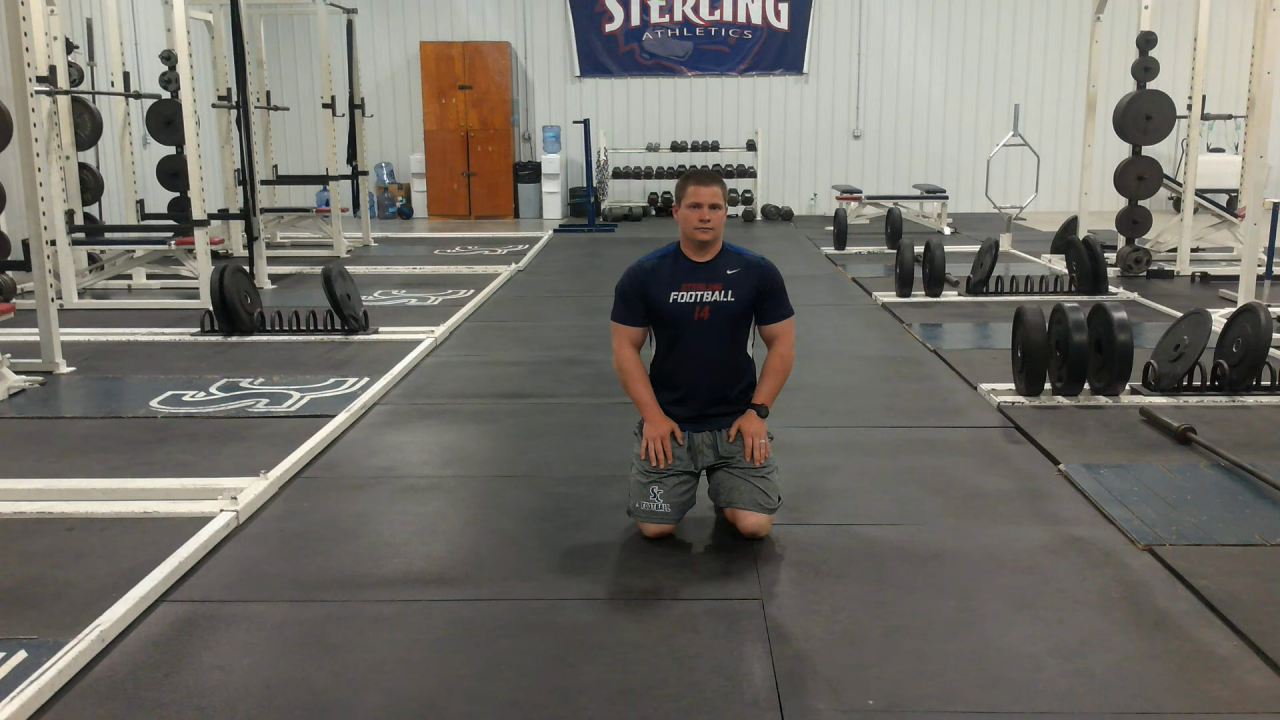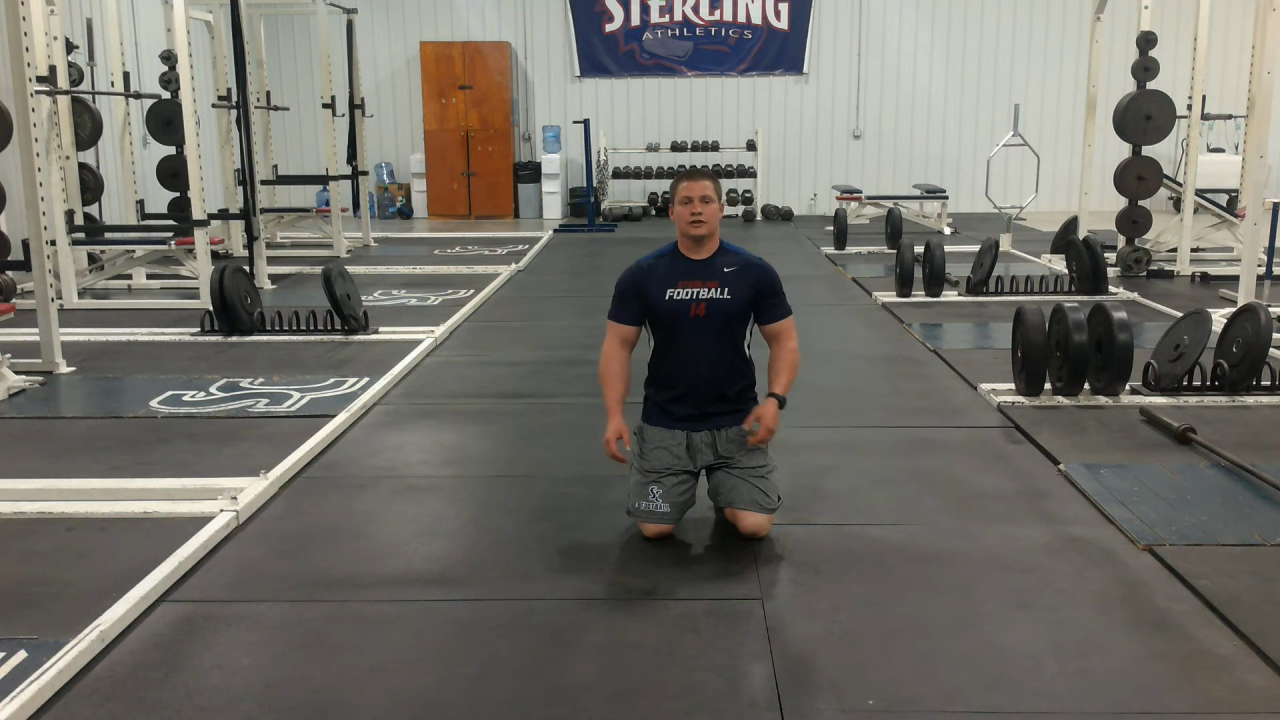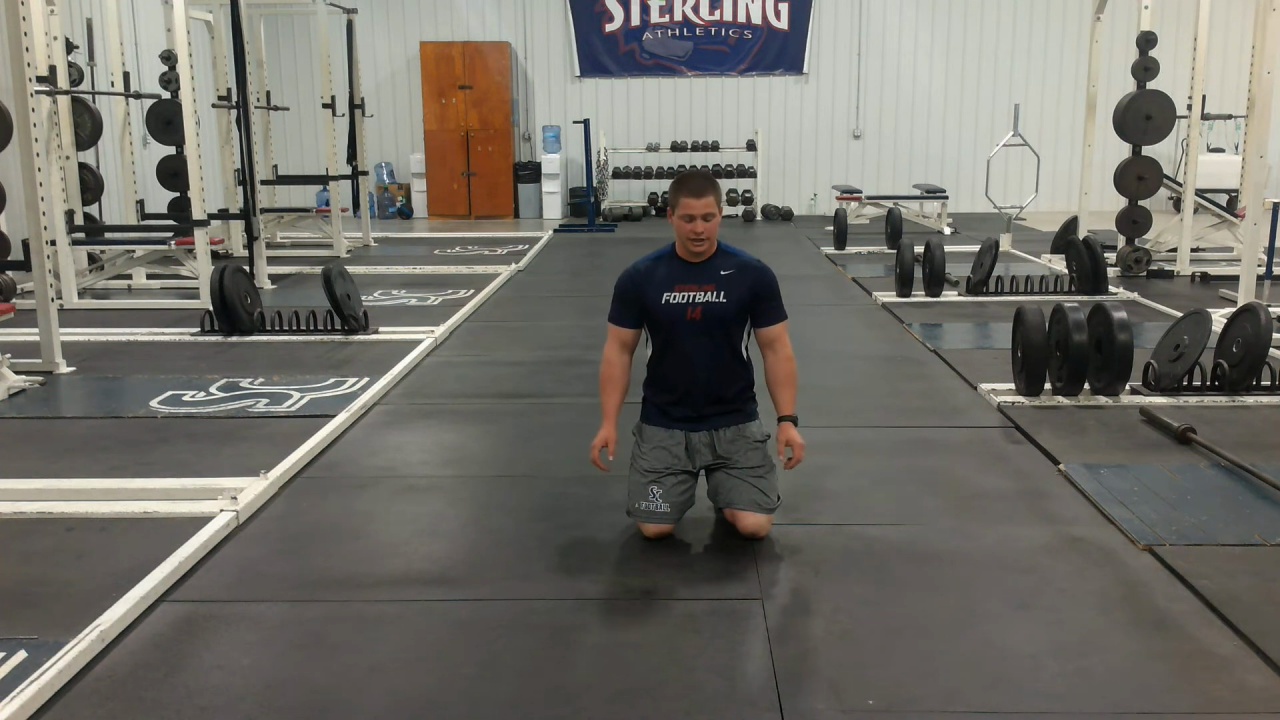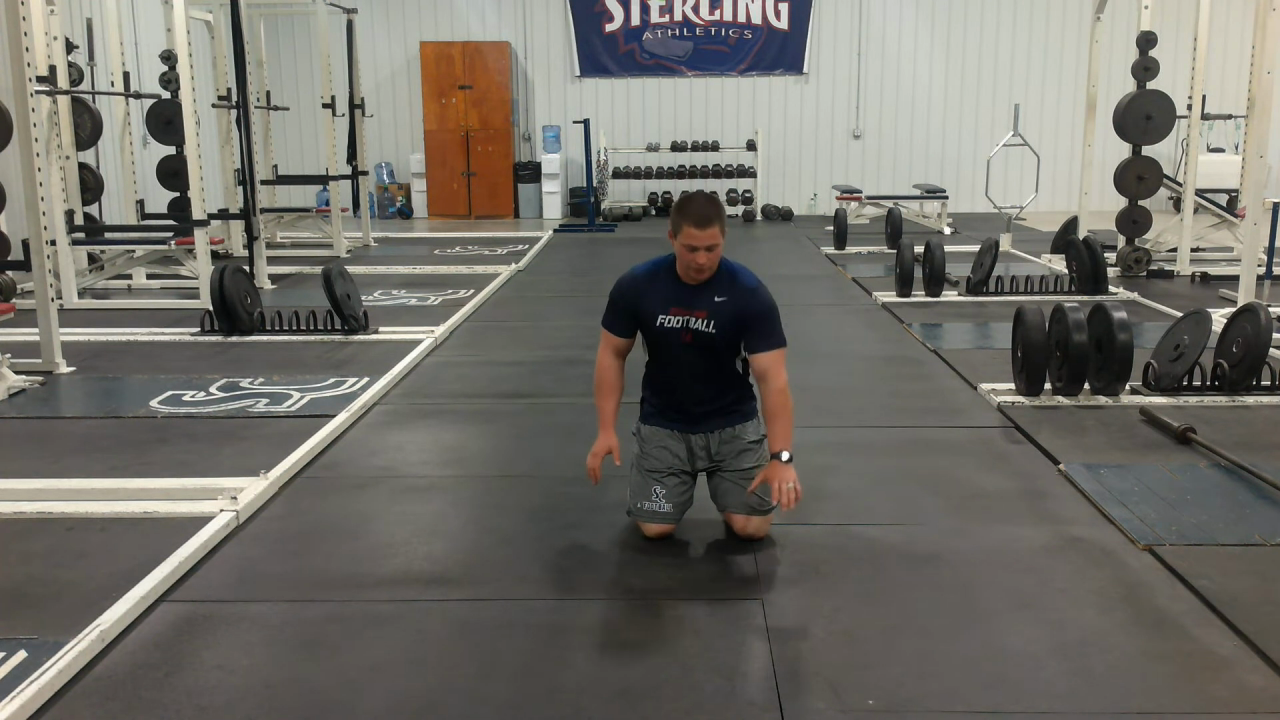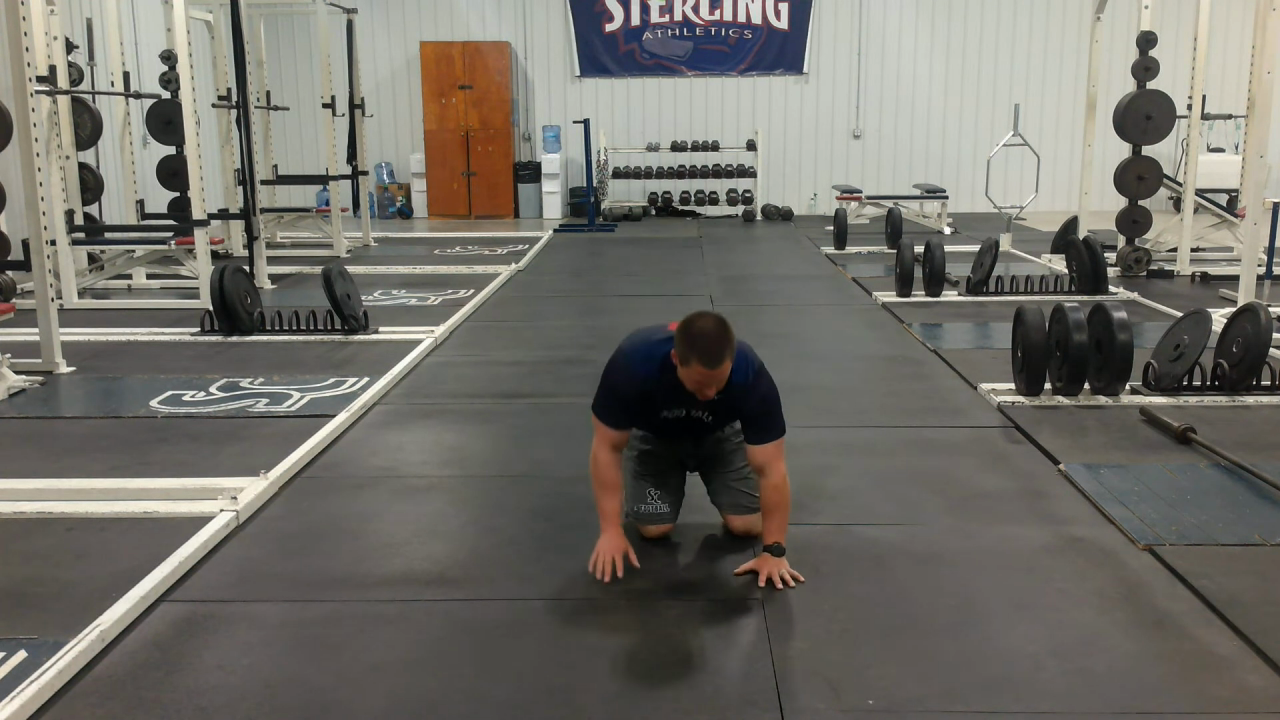
dt=1s
person 1, frame 1
left shoulder: (758, 272)
right shoulder: (643, 275)
left elbow: (781, 346)
right elbow: (625, 348)
left wrist: (757, 411)
right wrist: (652, 415)
left hip: (736, 420)
right hip: (668, 420)
left knee: (754, 525)
right knee: (655, 526)
left ankle: (722, 485)
right ankle: (689, 479)
person 1, frame 2
left shoulder: (755, 272)
right shoulder: (641, 275)
left elbow: (784, 340)
right elbow: (618, 345)
left wrist: (775, 398)
right wrist: (615, 414)
left hip: (736, 420)
right hip: (665, 423)
left knee: (754, 525)
right knee: (655, 528)
left ankle: (721, 485)
right ankle: (689, 481)
person 1, frame 3
left shoulder: (753, 274)
right shoulder: (639, 277)
left elbow: (776, 349)
right elbow: (618, 349)
left wrist: (787, 419)
right wrist: (609, 421)
left hip: (735, 421)
right hip: (664, 423)
left knee: (753, 525)
right knee: (654, 527)
left ankle: (721, 486)
right ankle: (687, 482)
person 1, frame 4
left shoulder: (750, 294)
right shoulder: (636, 286)
left elbow: (773, 379)
right elbow: (611, 355)
left wrist: (781, 457)
right wrist: (606, 429)
left hip: (733, 424)
right hip: (664, 425)
left knee: (752, 526)
right knee: (655, 527)
left ankle: (717, 477)
right ankle: (641, 476)
person 1, frame 5
left shoulder: (751, 377)
right shoulder: (632, 365)
left elbow: (771, 469)
right elbow: (606, 449)
left wrist: (774, 550)
right wrist: (611, 531)
left hip: (722, 433)
right hip: (653, 435)
left knee: (748, 524)
right knee: (654, 527)
